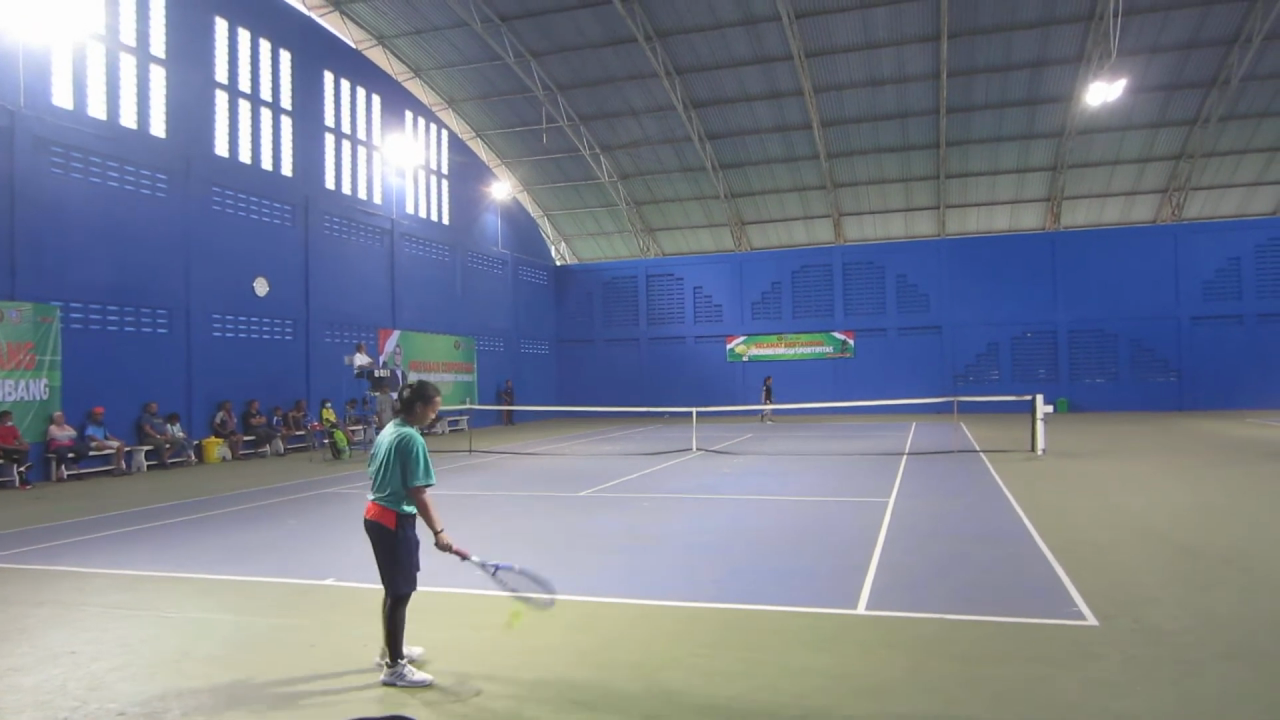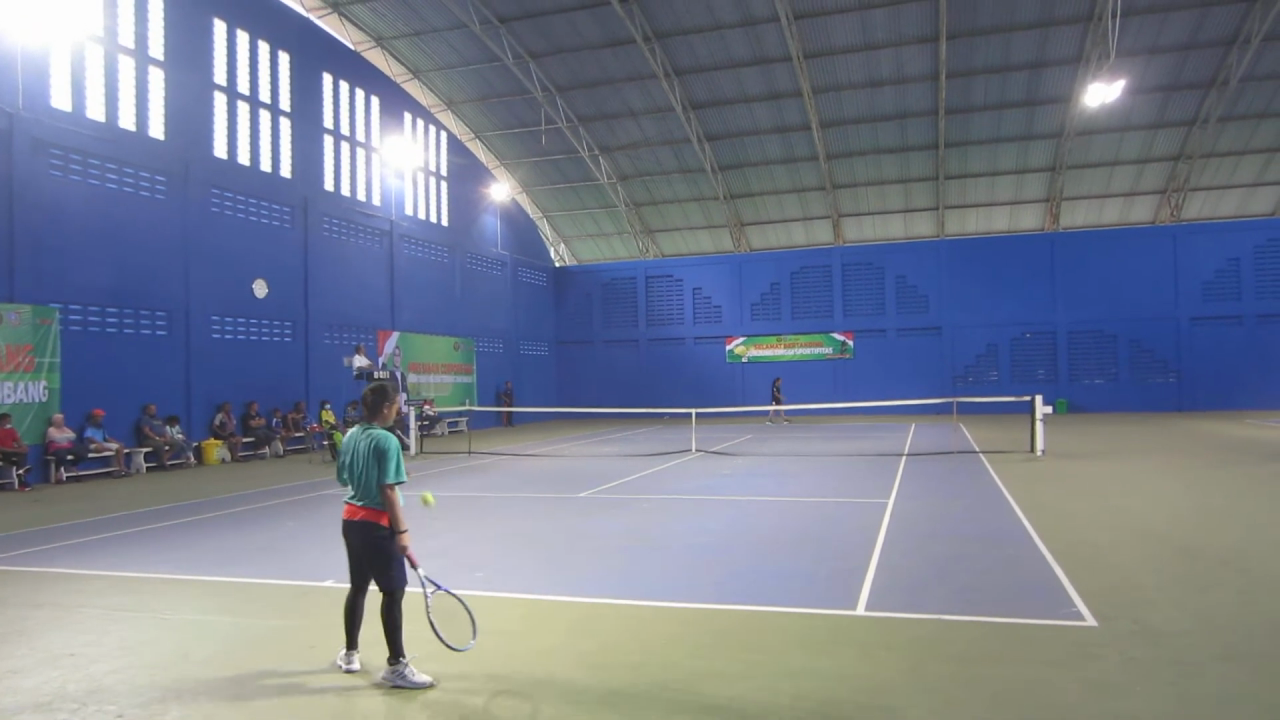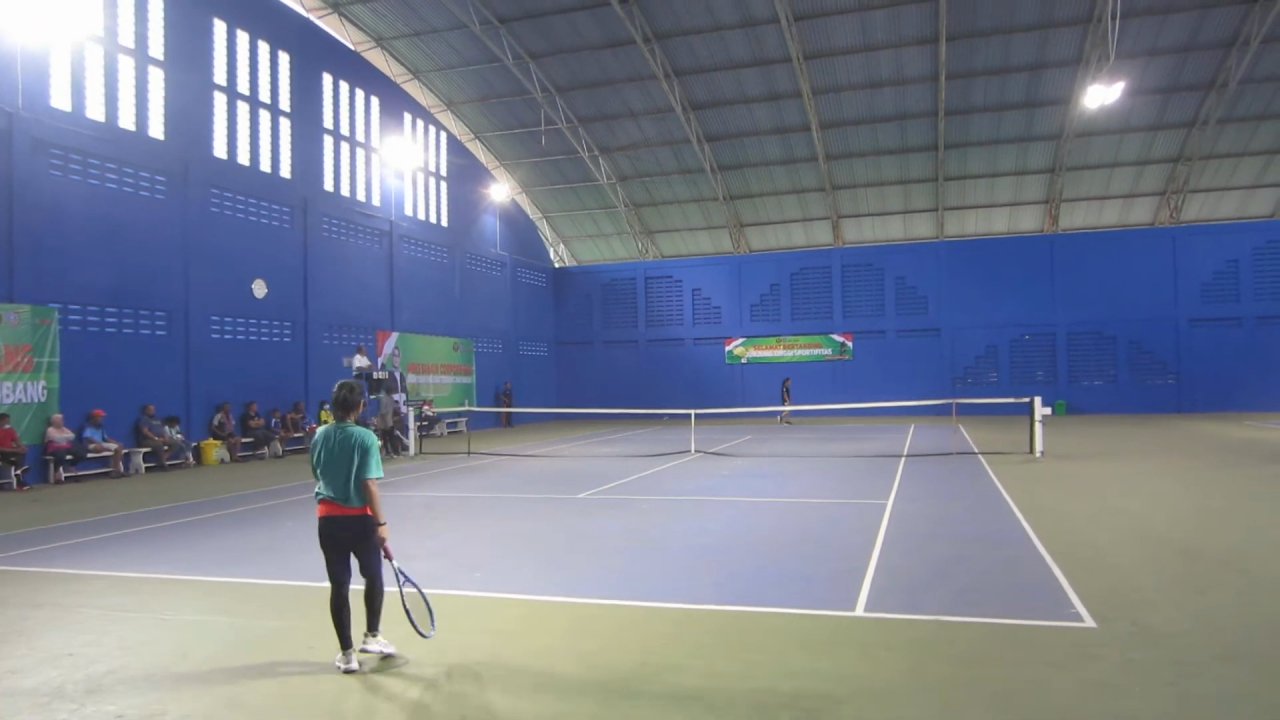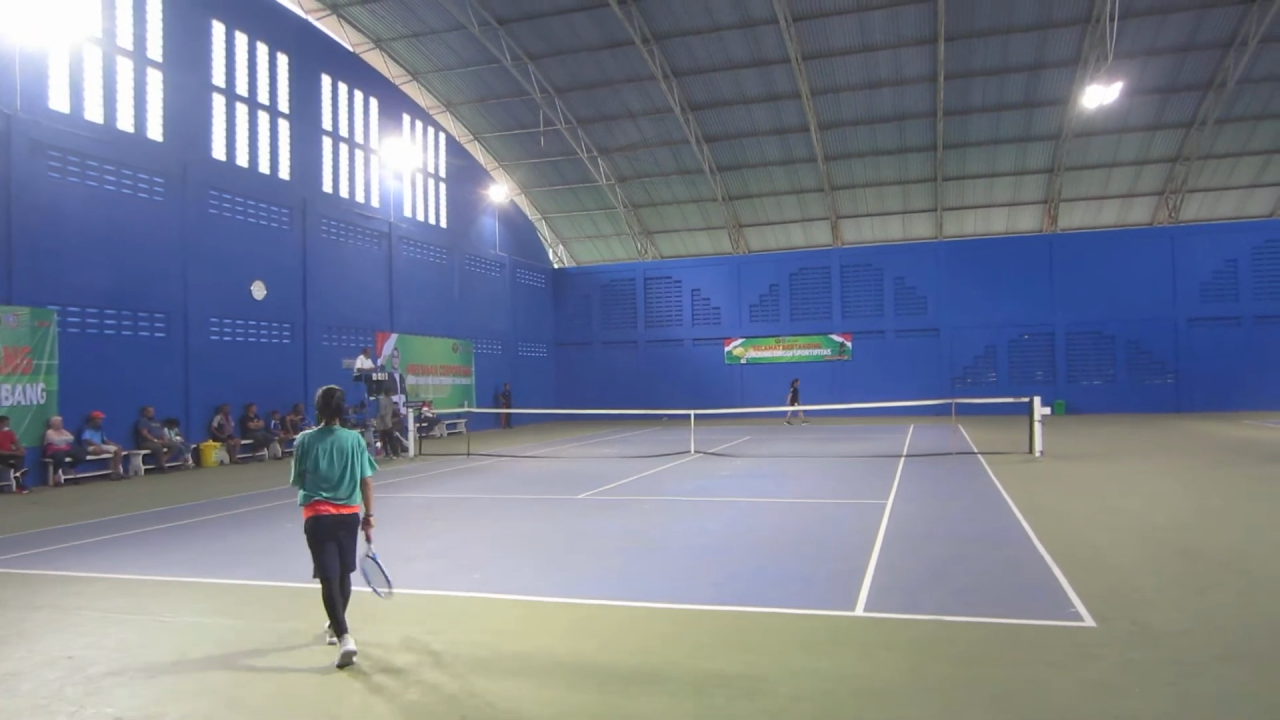
dt=0.3s
person 1, frame 1
left shoulder: (389, 430)
right shoulder: (412, 439)
right elbow: (419, 492)
right wrist: (439, 531)
left hip: (375, 514)
right hip: (393, 521)
left knee: (395, 586)
right knee: (400, 593)
left ankle: (395, 650)
right ankle: (395, 667)
person 1, frame 2
left shoulder: (351, 436)
right shoulder: (385, 440)
right elbow: (388, 490)
right wrist: (402, 531)
left hip: (351, 518)
right hip: (375, 521)
left knee: (358, 586)
right knee: (393, 591)
left ankle: (350, 653)
right ankle: (396, 665)
person 1, frame 3
left shoulder: (321, 435)
right shoulder: (365, 437)
left elbow: (318, 474)
right elbow: (370, 485)
right wrist: (380, 523)
left hip: (329, 517)
right hip: (359, 517)
left knee: (339, 584)
right knee: (374, 577)
left ankle: (347, 653)
right ankle: (372, 636)
person 1, frame 4
left shoulder: (304, 440)
right shoulder: (355, 439)
left elbow: (297, 482)
right elbow: (366, 482)
right wrist: (369, 515)
left hip: (318, 516)
right hip: (349, 515)
left knee: (329, 579)
right knee: (343, 574)
left ankle: (344, 637)
right ankle: (337, 629)
